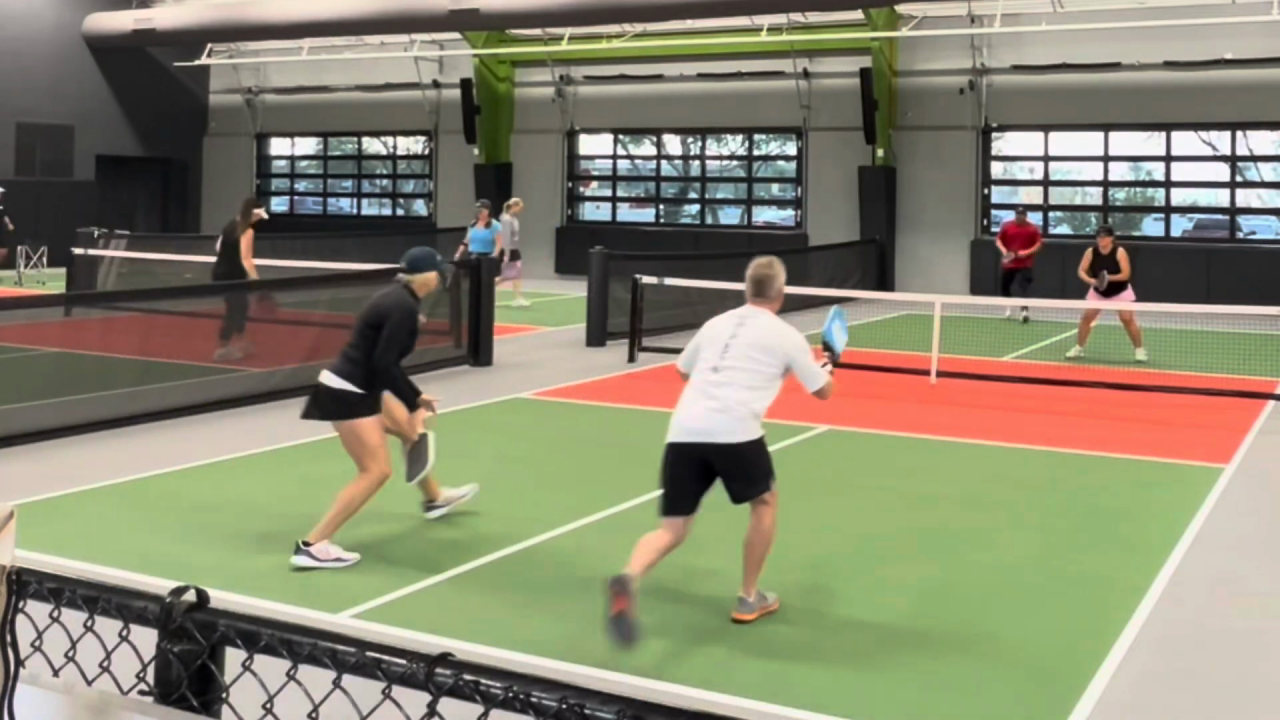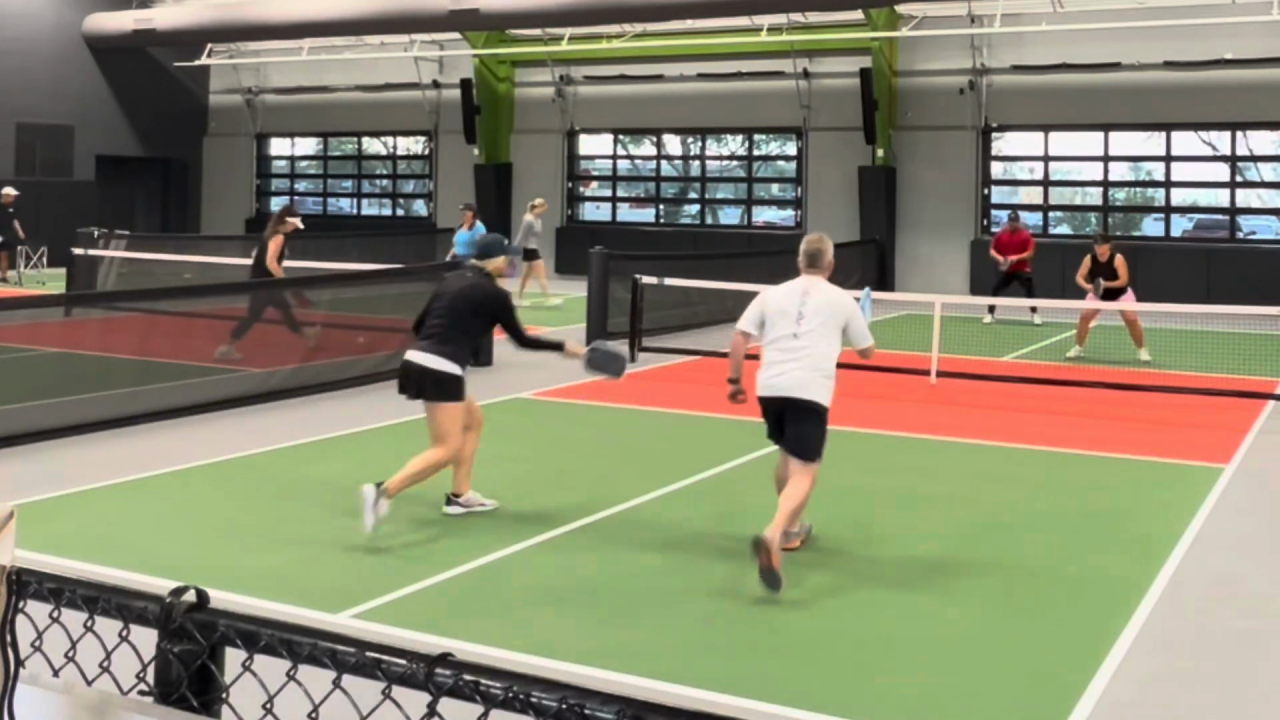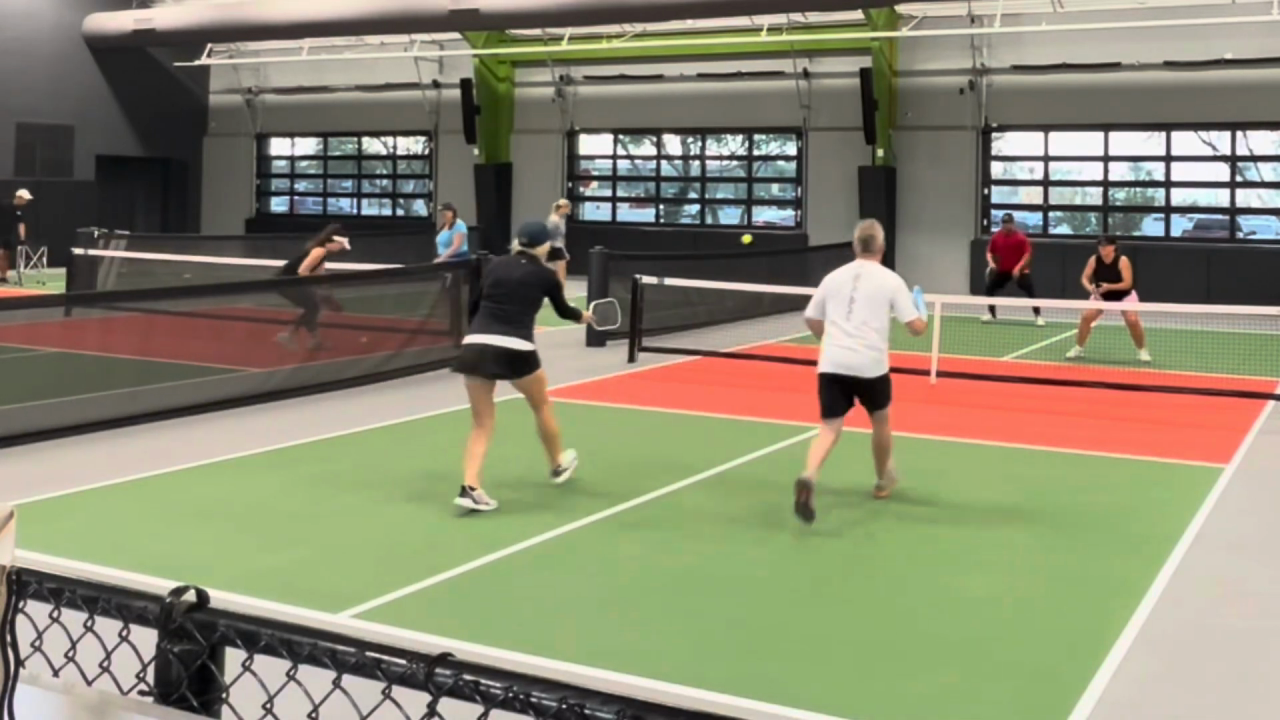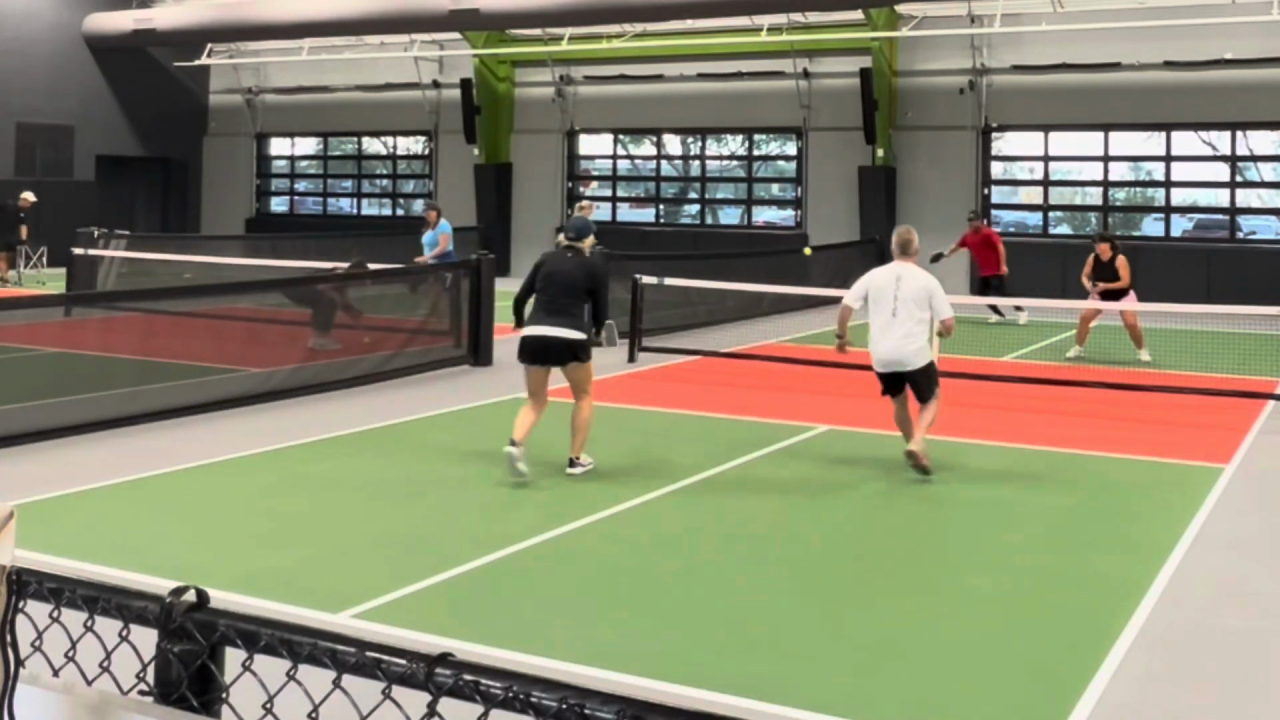
dt=0.3s
person 1, frame 1
left shoulder: (714, 325)
right shoulder: (786, 336)
left elbow: (684, 372)
right elbow: (822, 391)
right wrist: (826, 367)
left hip: (683, 431)
right hip: (736, 432)
left knee: (670, 531)
right knee: (763, 504)
left ankle: (629, 581)
right ankle: (749, 599)
person 1, frame 2
left shoulder: (772, 294)
right shoulder: (842, 301)
left elbow: (740, 336)
right elbow: (867, 350)
left wrist: (735, 380)
right wrist: (862, 326)
left hip: (771, 388)
right hip: (809, 392)
left knee: (789, 452)
right knee: (801, 475)
left ankle: (788, 530)
right ankle: (772, 539)
person 1, frame 3
left shoulder: (833, 277)
right shoulder: (891, 280)
left elbow: (811, 319)
right elbow: (917, 327)
right wrist: (920, 318)
left hip: (832, 363)
right hip: (870, 364)
left knee: (830, 429)
right knee: (880, 419)
left ankle: (809, 478)
right ankle: (882, 480)
person 1, frame 4
left shoulder: (872, 277)
right shoulder: (928, 281)
left elbow: (846, 307)
right elbow: (948, 323)
left wrist: (841, 336)
right wrist: (943, 332)
left hip: (882, 357)
right hip: (916, 356)
left knee: (899, 402)
right knee: (931, 405)
left ankle: (913, 445)
right ankle: (916, 445)
person 2, frame 1
left shoulder: (396, 297)
right shoulder: (404, 308)
right elbow: (384, 365)
left wrist: (417, 396)
right wrist: (415, 406)
left hip: (356, 387)
right hip: (348, 393)
left knee: (414, 430)
right knee: (376, 470)
left ankle: (435, 498)
right ankle: (311, 546)
person 2, frame 2
left shoulder: (453, 279)
right shoulder: (495, 294)
left elbow: (419, 325)
right elbow: (520, 339)
right wrist: (564, 347)
left hip: (417, 362)
right hip: (441, 370)
left knee: (473, 421)
right knee: (447, 450)
left ankle: (460, 495)
right ankle: (382, 491)
person 2, frame 3
left shoulder: (496, 265)
right shoulder: (546, 276)
left elbow: (474, 308)
right elbow: (563, 310)
right wrist: (582, 316)
left hip: (475, 346)
right hip: (514, 350)
left knee: (482, 422)
right knee: (542, 405)
left ankle: (470, 489)
right ankle: (558, 465)
person 2, frame 4
left shoulder: (546, 260)
right shoulder: (594, 269)
left elbow: (520, 300)
right elbow: (599, 313)
left wrist: (521, 326)
right wrist: (594, 332)
left hip: (534, 336)
right hip: (570, 338)
left knee: (535, 402)
right knee: (584, 396)
left ankle: (516, 443)
right ankle: (576, 459)
